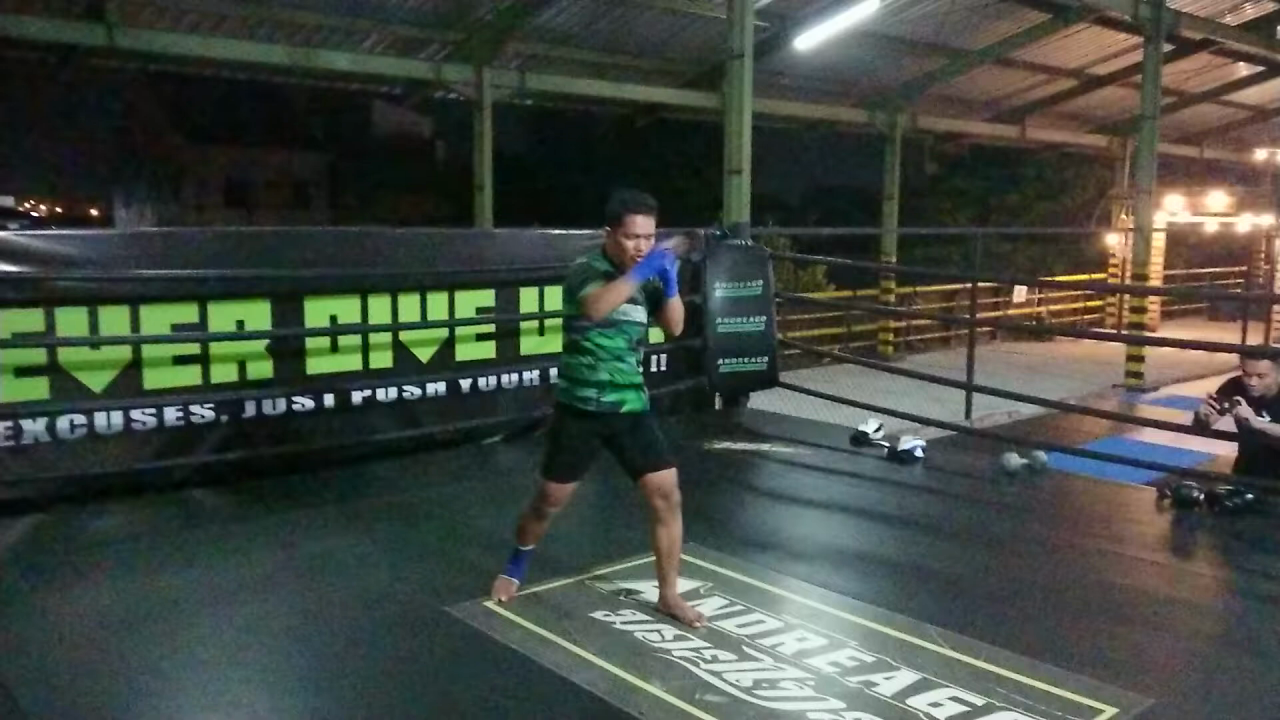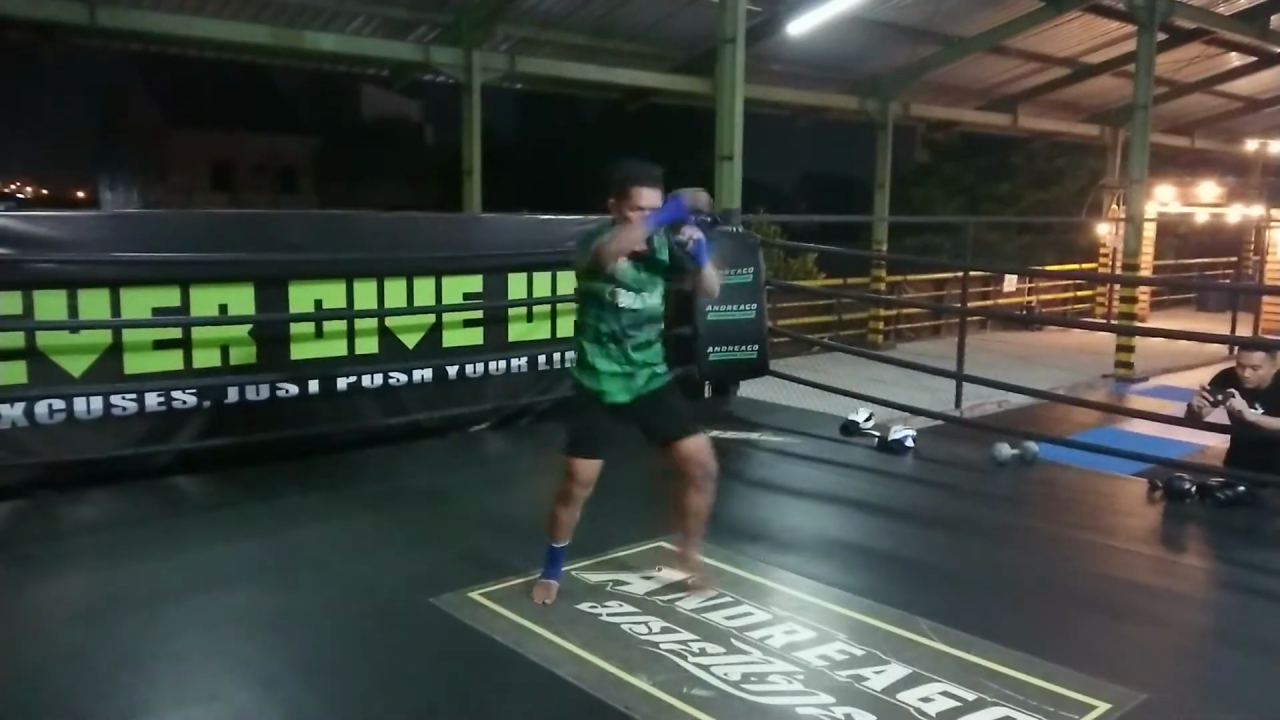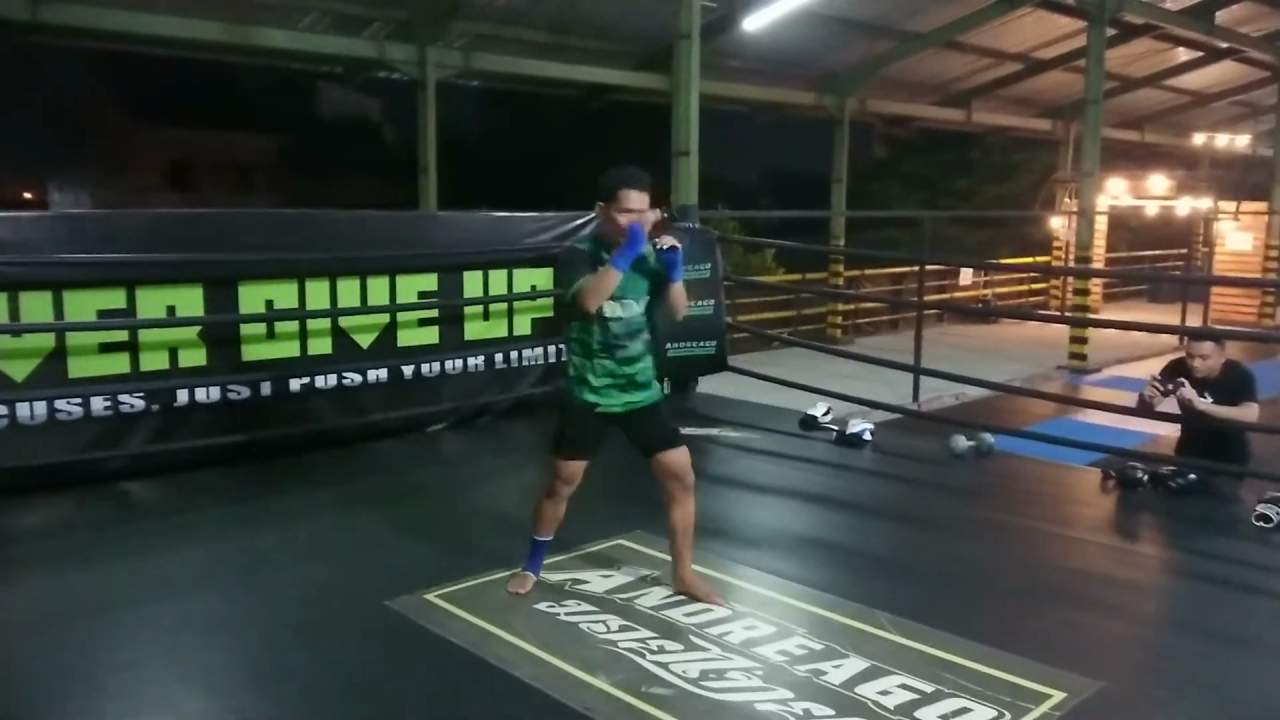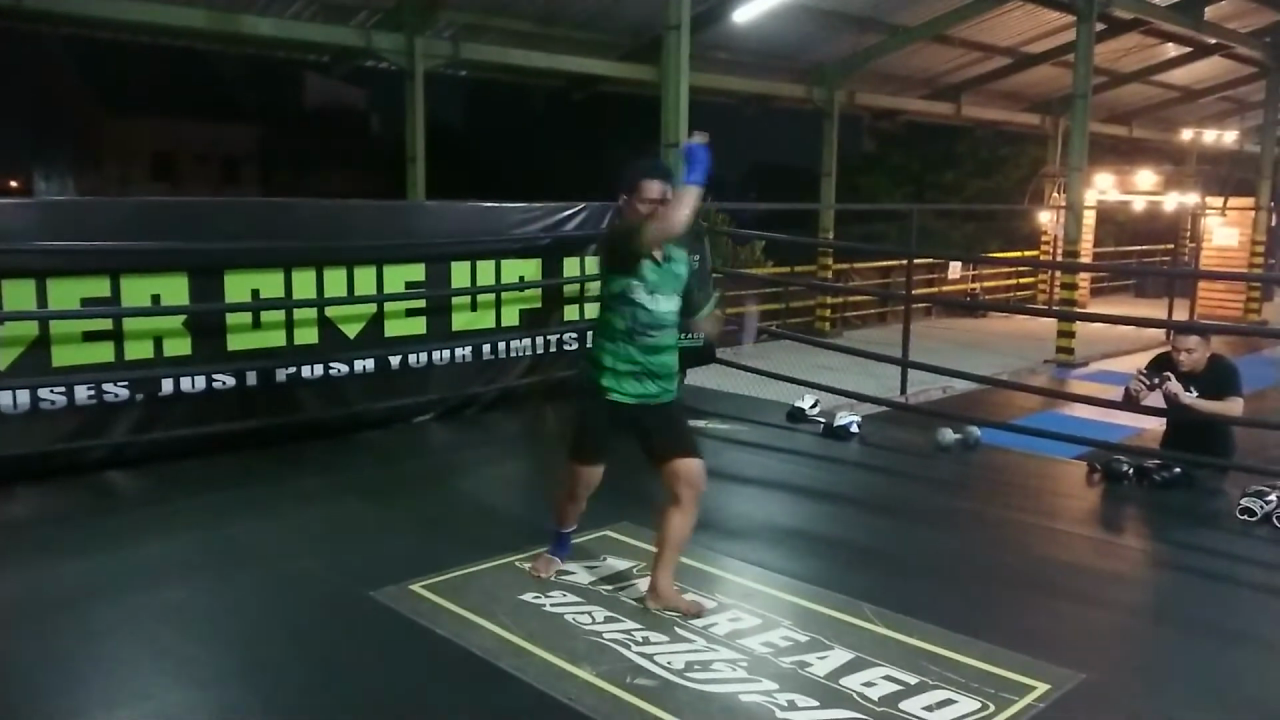
dt=0.7s
person 1, frame 1
left shoulder: (648, 274)
right shoulder: (586, 269)
left elbow: (674, 327)
right elbow: (598, 307)
left wrist: (669, 277)
right wrist: (642, 269)
left hip: (630, 407)
right hip: (580, 408)
left knee: (666, 496)
right knee: (550, 500)
left ankle: (669, 594)
right ankle: (515, 567)
person 1, frame 2
left shoulder: (664, 248)
right shoulder: (595, 243)
left elbow: (711, 290)
right elbow: (608, 250)
left wrist: (698, 249)
right wrist: (669, 213)
left hip: (652, 382)
right hip: (599, 388)
left knee: (702, 465)
right knee: (577, 484)
left ankle: (689, 548)
right ankle: (552, 568)
person 1, frame 3
left shoulder: (648, 256)
right shoulder: (578, 254)
left elbow: (677, 311)
right elbow: (588, 301)
left wrist: (672, 266)
right wrist: (624, 251)
left hip: (640, 392)
right hip: (588, 394)
left knee: (680, 476)
right knee: (562, 482)
left ankle: (684, 572)
right ankle: (533, 563)
person 1, frame 4
left shoulder: (679, 260)
right shoulder: (618, 241)
left elbow: (700, 320)
right elbow: (661, 230)
right wrist: (695, 175)
left hip: (659, 395)
right hip: (608, 390)
left knee: (690, 485)
right knee: (583, 483)
left ankle: (662, 586)
right ankle: (559, 547)
